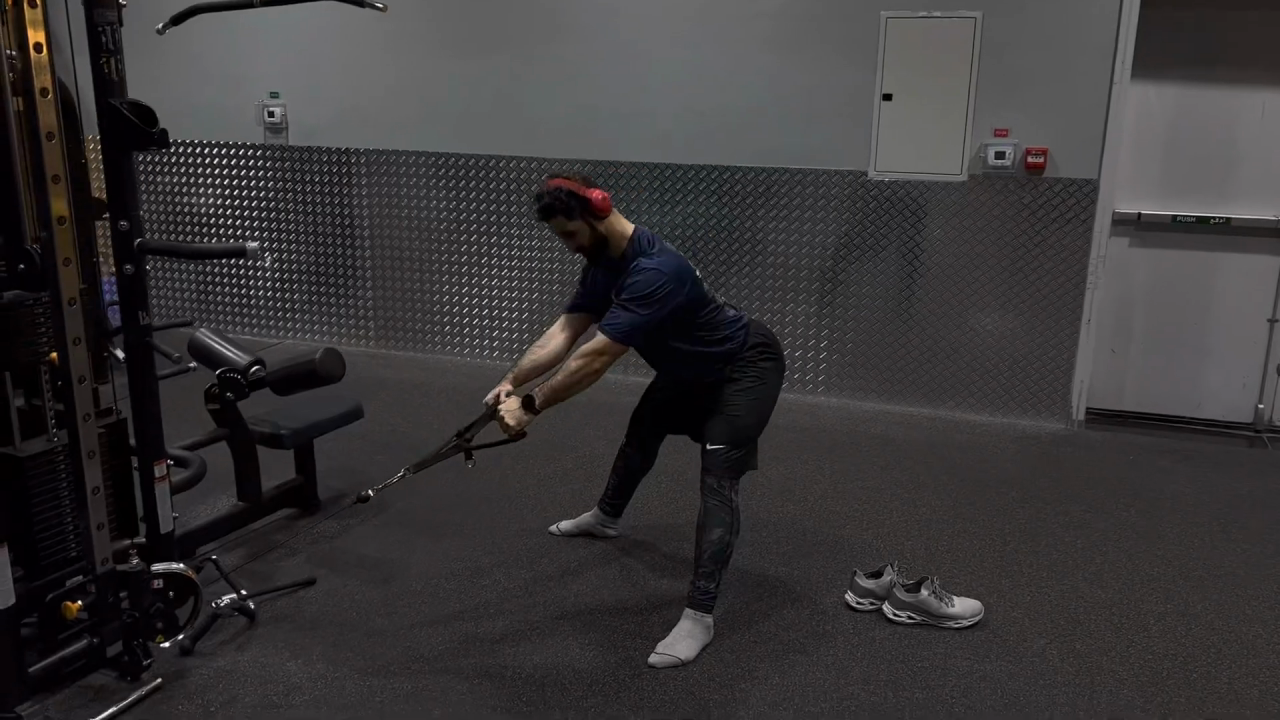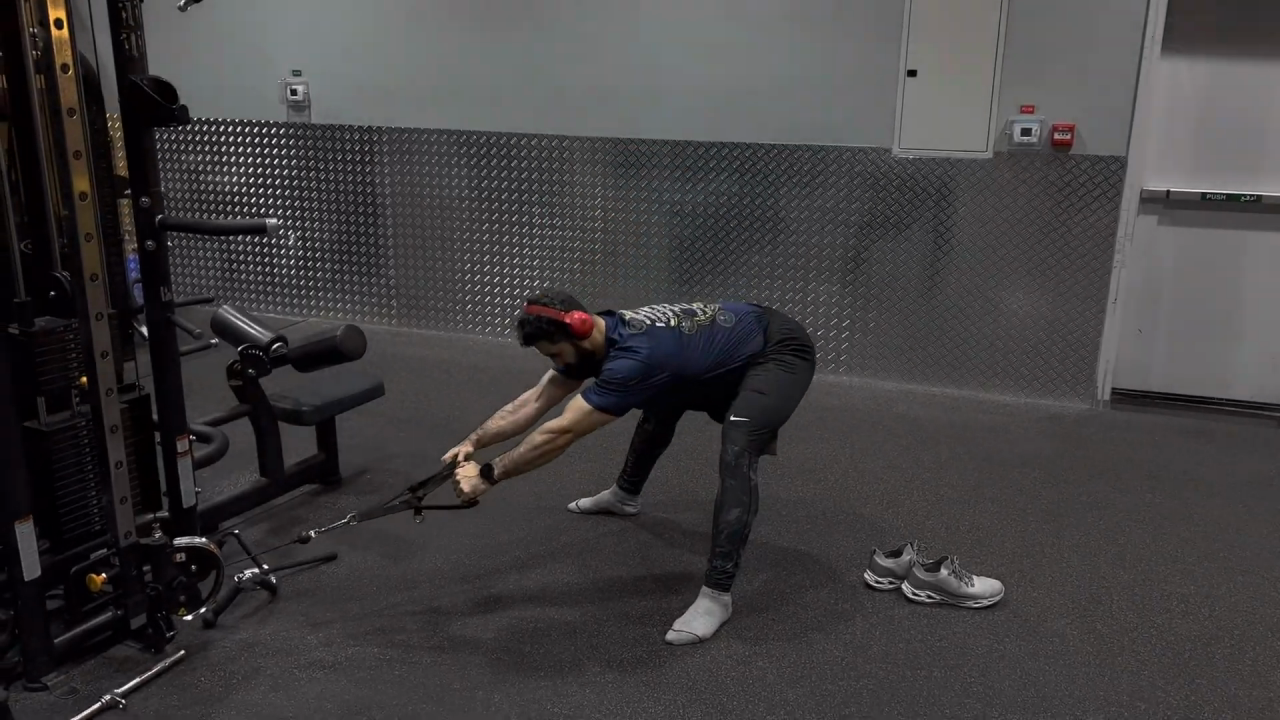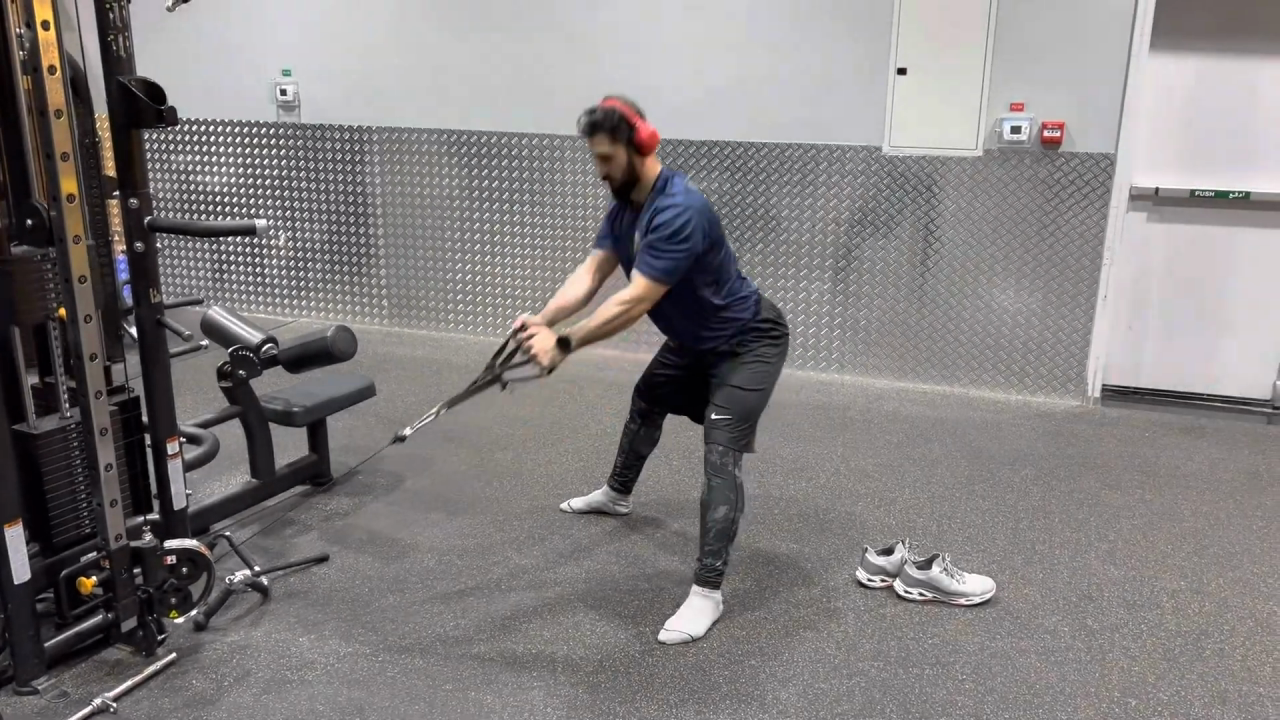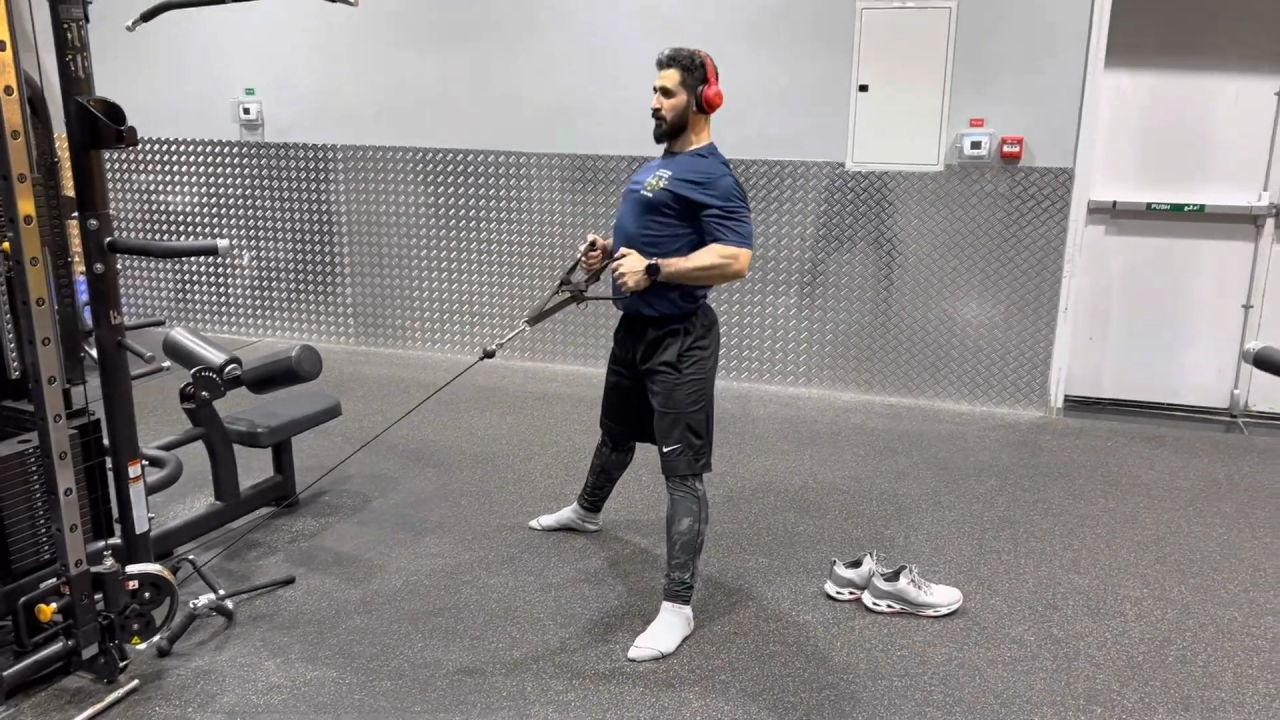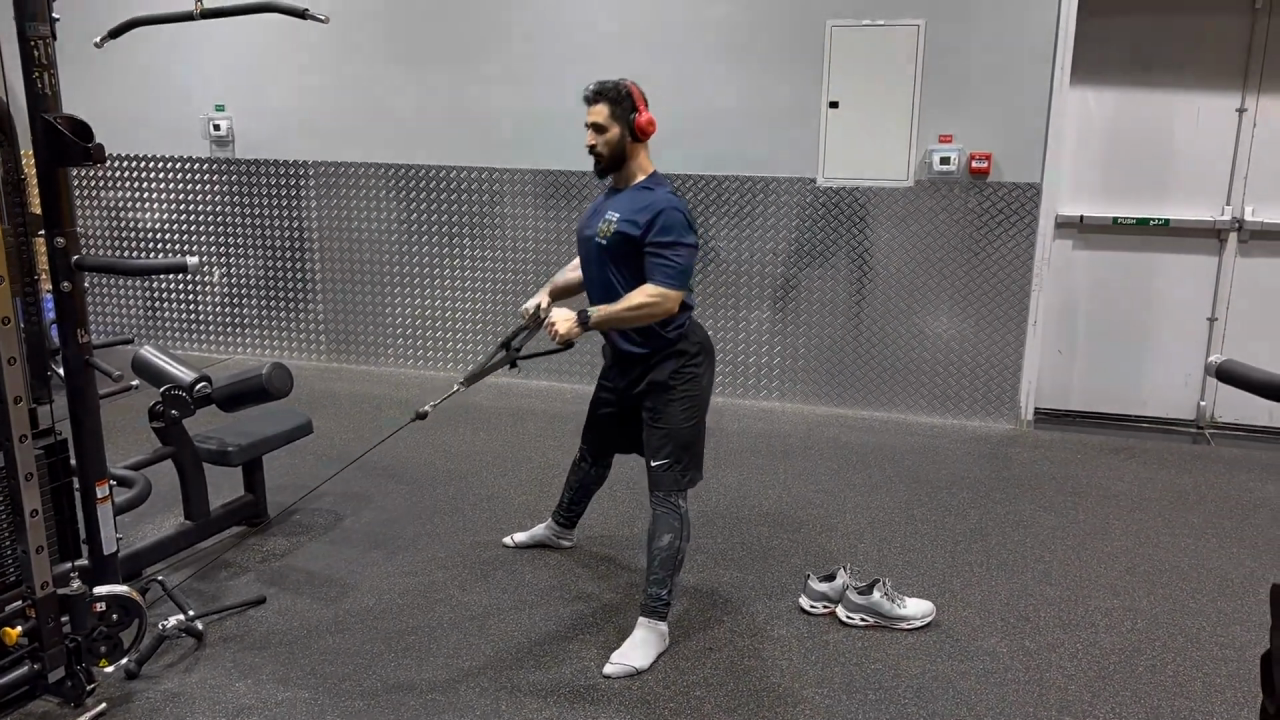
dt=1s
person 1, frame 1
left shoulder: (653, 272)
right shoulder: (602, 266)
left elbow: (597, 357)
right elbow: (563, 332)
left wrist: (531, 405)
right wrist: (512, 381)
left hip: (745, 367)
right hip: (689, 369)
left knee: (716, 481)
right knee: (641, 433)
left ankle: (699, 616)
right ankle: (606, 517)
person 1, frame 2
left shoulder: (635, 357)
right shoulder: (597, 336)
left elbow: (561, 432)
right elbow: (535, 401)
left wrist: (488, 474)
right wrist: (473, 441)
left hip: (780, 352)
right hip: (737, 347)
left knee: (735, 455)
right knee: (658, 402)
left ankle: (716, 595)
right ankle: (625, 495)
person 1, frame 3
left shoulder: (679, 211)
right shoulder: (626, 205)
left elbow: (634, 302)
right elbow: (591, 272)
left wrist: (563, 344)
right wrist: (542, 319)
left hip: (750, 343)
right hip: (694, 340)
left knee: (720, 457)
right knee: (646, 403)
left ankle: (707, 593)
right ankle: (617, 494)
person 1, frame 4
left shoulder: (711, 176)
right shoulder: (660, 164)
left elbow: (735, 259)
left wrist: (653, 269)
right wrist: (609, 247)
left hip: (679, 338)
right hip: (634, 327)
left knee: (682, 469)
right knee: (616, 432)
left ankle: (678, 607)
right ankle: (587, 510)
person 1, frame 5
left shoulder: (661, 208)
right shoulder: (608, 196)
left elbow: (665, 298)
right elbow: (592, 262)
left wrist: (585, 319)
right wrist: (552, 290)
left hip: (673, 364)
right hip: (625, 358)
left knee: (666, 491)
right knee: (593, 450)
left ankle: (653, 624)
right ankle: (561, 527)
